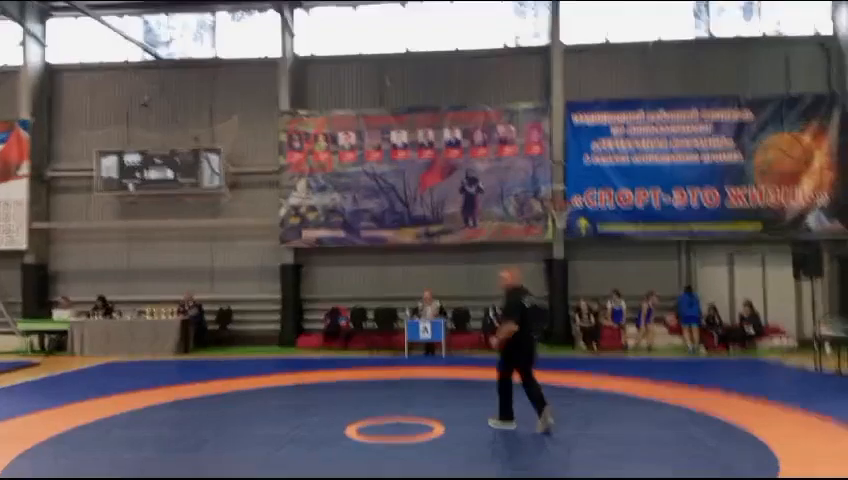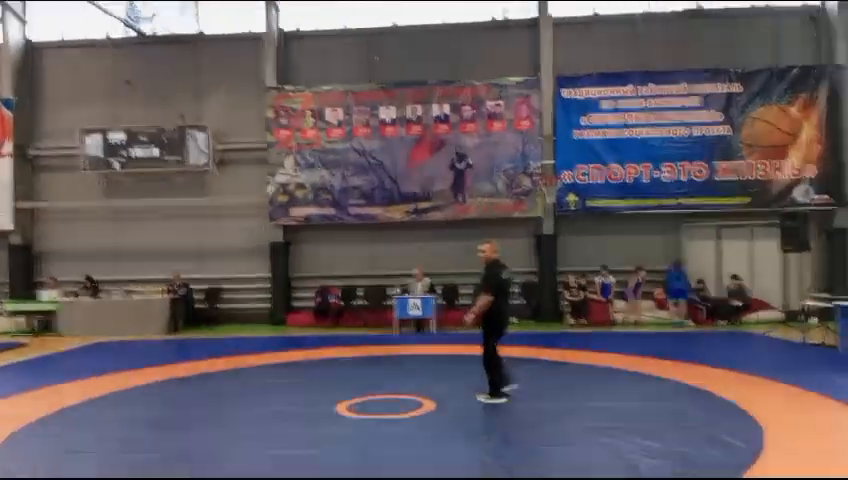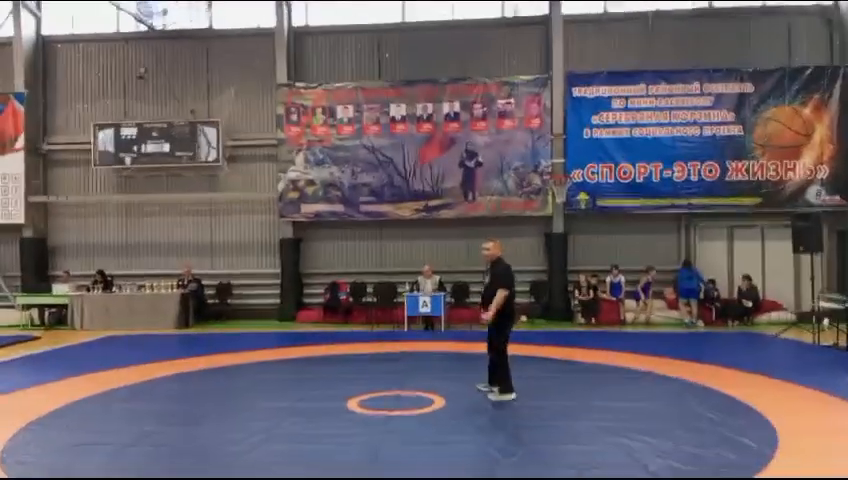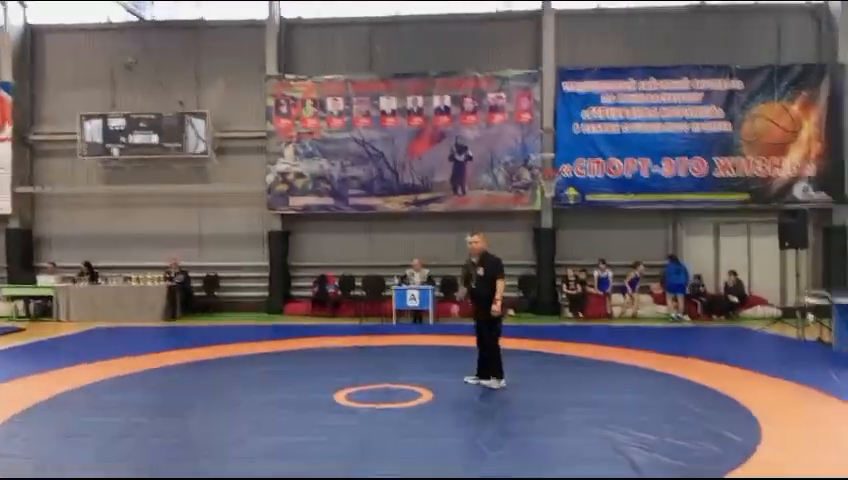
dt=0.3s
person 1, frame 1
left shoulder: (512, 299)
right shoulder: (526, 295)
left elbow: (511, 326)
left wrist: (497, 339)
left hip: (514, 346)
right hip: (528, 344)
left knee: (504, 381)
right knee: (527, 379)
left ankle: (506, 419)
right ankle: (543, 410)
person 1, frame 2
left shoulder: (491, 271)
right shoulder: (501, 268)
left elbow: (487, 297)
left wrist: (472, 314)
left hip: (493, 318)
right hip: (501, 315)
left knee: (489, 354)
right knee: (492, 350)
left ankle: (496, 393)
right ankle: (504, 382)
person 1, frame 3
left shoulder: (501, 268)
right shoulder: (494, 267)
left elbow: (503, 292)
left wrist: (491, 311)
right wrist: (485, 310)
left hip: (502, 316)
right hip: (498, 315)
left knee: (499, 351)
right knee: (493, 349)
left ankle: (506, 390)
right ankle: (494, 383)
person 1, frame 4
left shoulder: (492, 261)
right shoulder: (469, 264)
left elbow: (500, 282)
right elbow: (466, 286)
left wrist: (497, 302)
left hip: (493, 309)
right hip: (479, 308)
left knee: (491, 342)
right knee: (482, 342)
left ankle: (497, 377)
right ankle: (483, 375)
